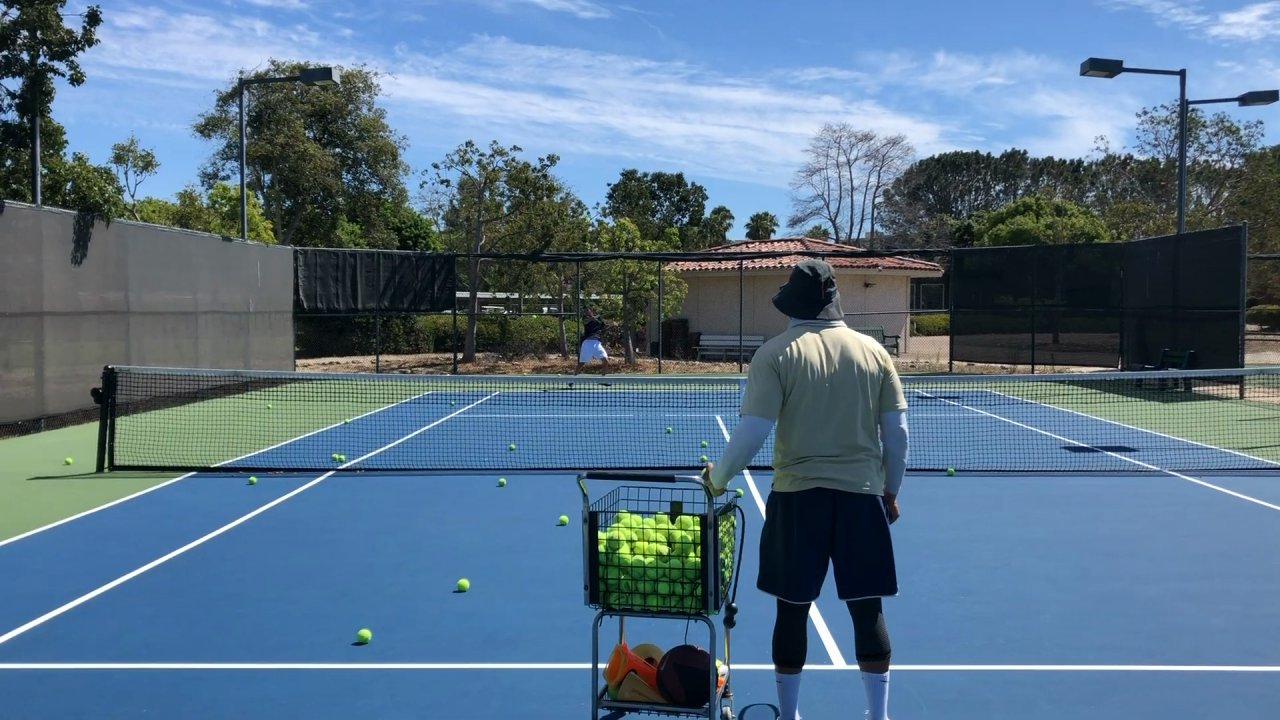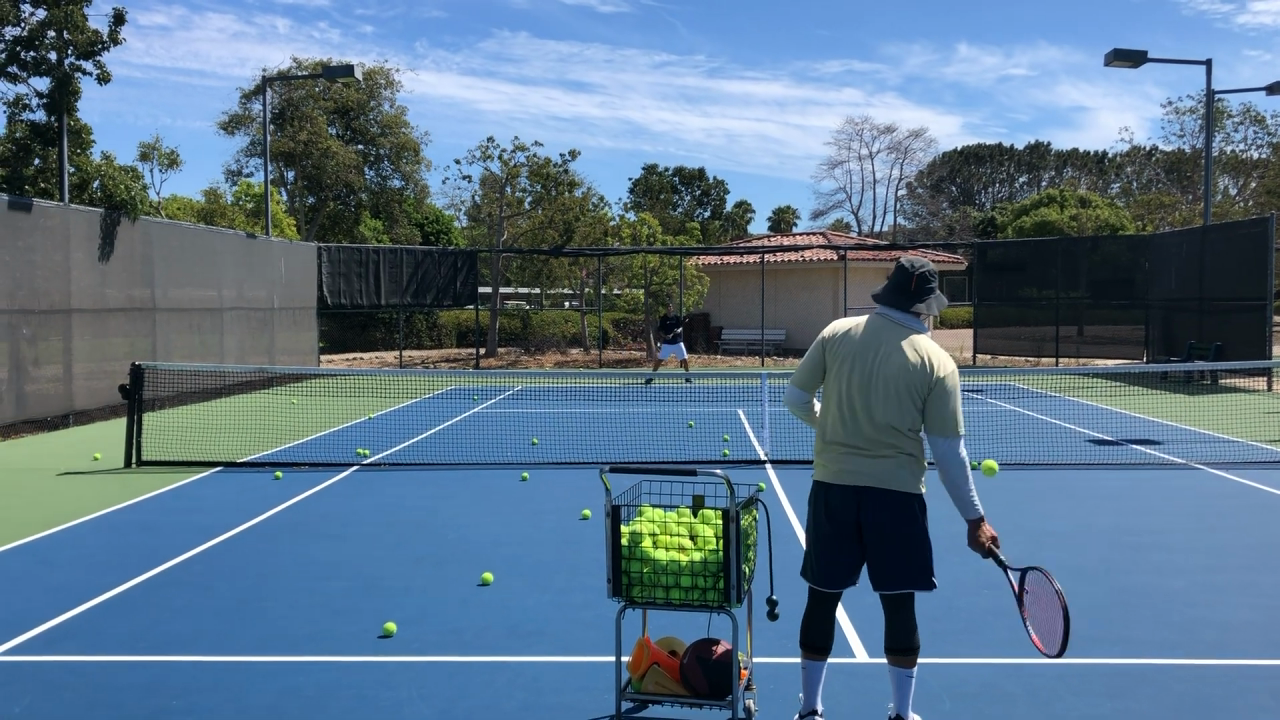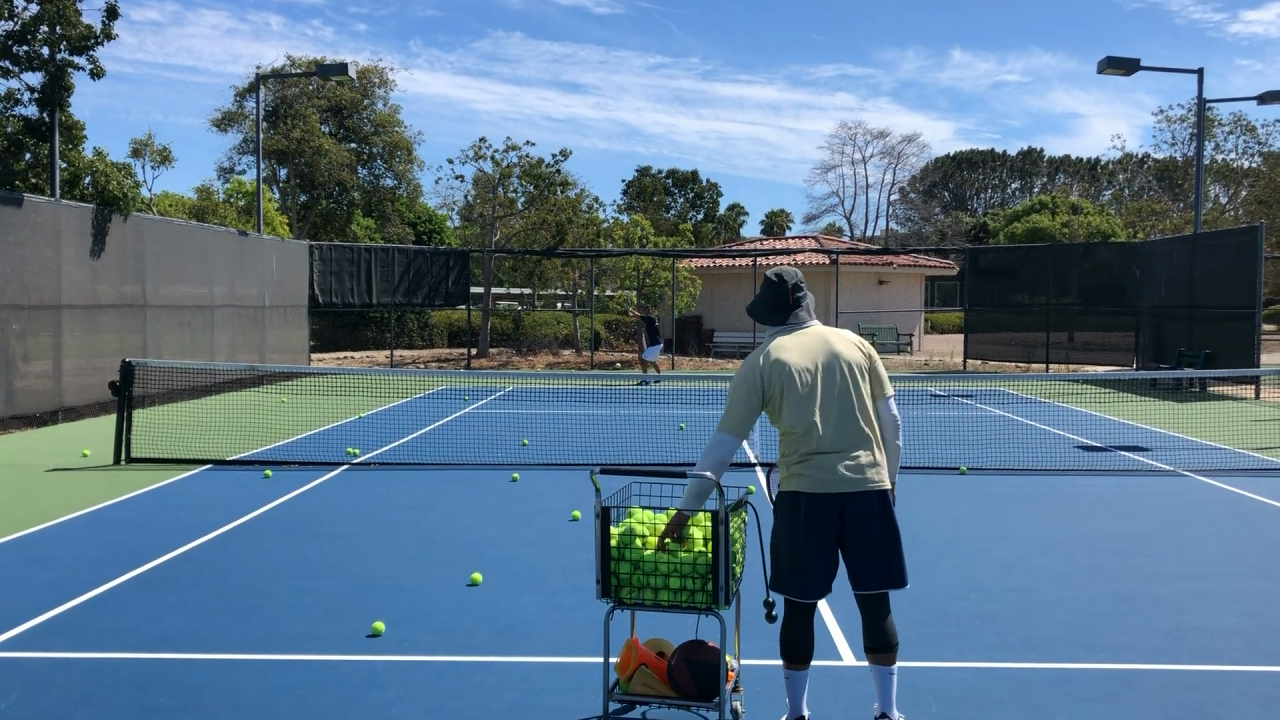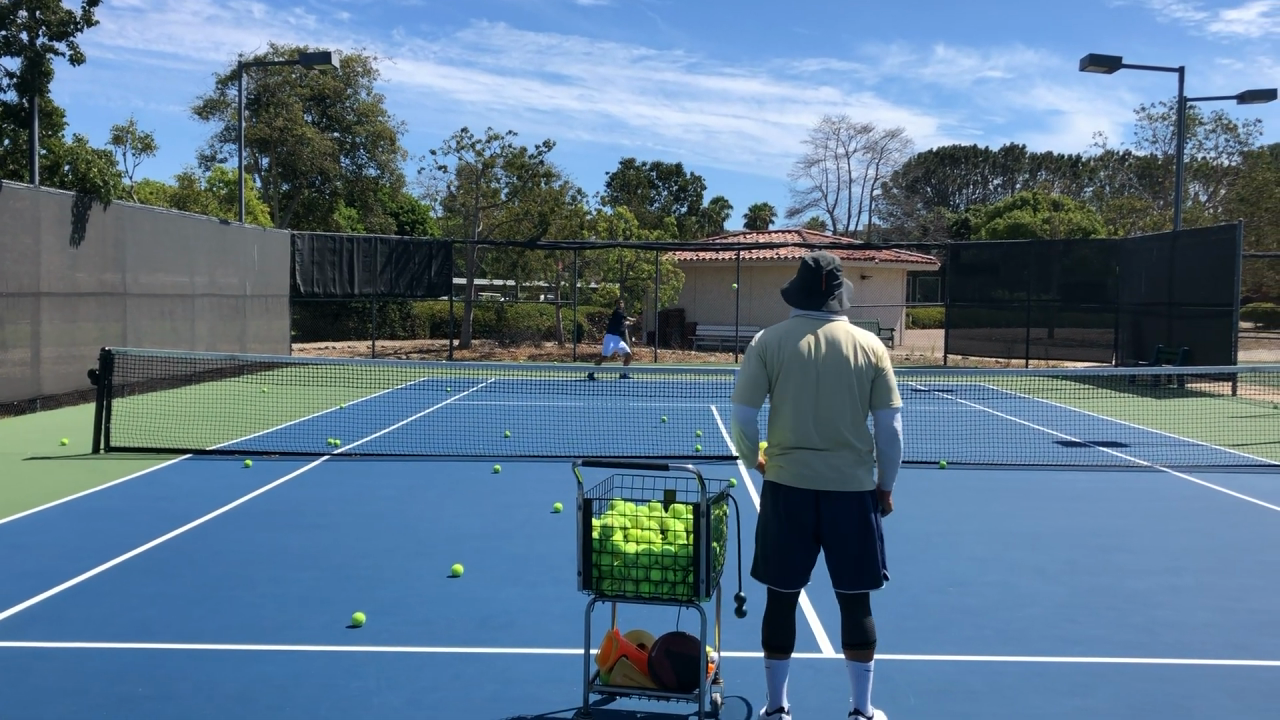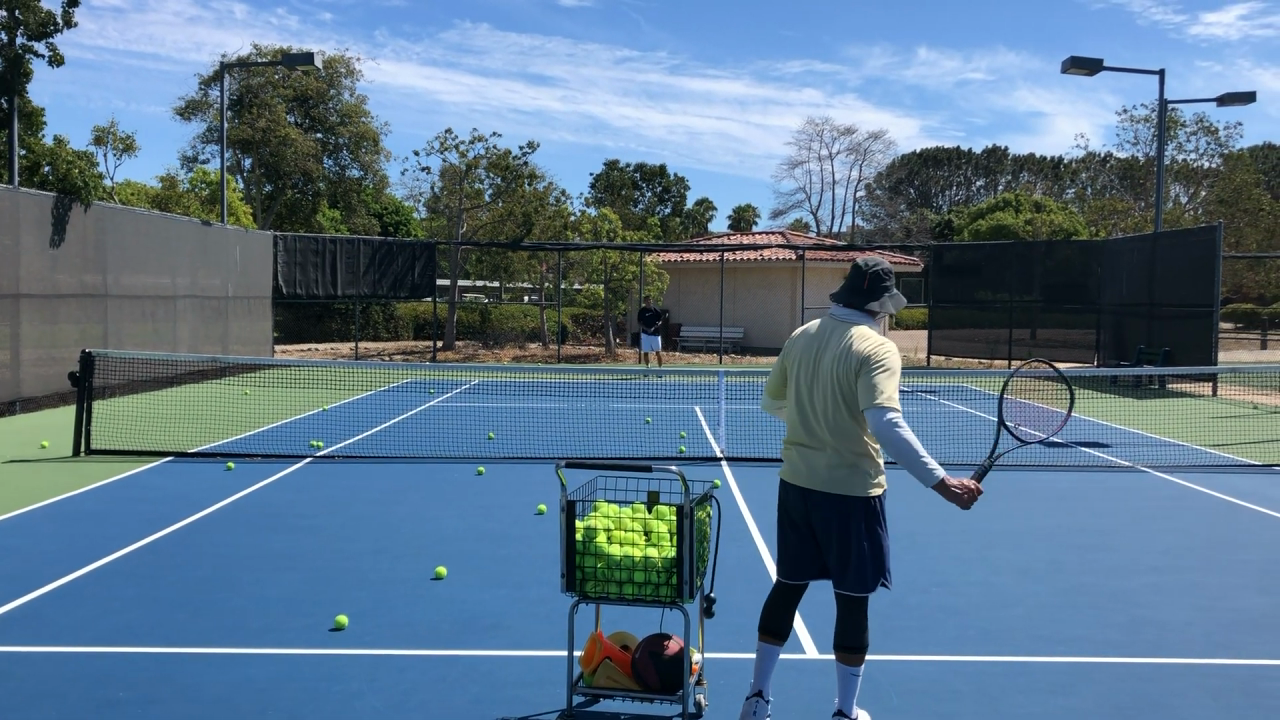
dt=1s
person 1, frame 1
left shoulder: (776, 353)
right shoulder: (872, 351)
left elbow: (751, 432)
right elbow: (897, 432)
left wrist: (718, 479)
right wrist: (890, 492)
left hip: (797, 496)
right hip: (861, 496)
left knee: (791, 609)
right knee: (867, 610)
person 1, frame 2
left shoulder: (839, 332)
right shoulder: (936, 360)
left elbow: (795, 397)
right elbow: (949, 451)
right wrist: (975, 517)
left hip: (833, 485)
right hip: (895, 492)
left knee: (822, 597)
right knee: (898, 605)
person 1, frame 3
left shoulder: (760, 363)
right shoulder: (854, 343)
left elbow: (722, 446)
right elbow: (890, 419)
left wrist: (686, 510)
right wrist: (888, 476)
left hip: (805, 494)
right hip: (869, 489)
left knee: (800, 608)
right knee: (876, 604)
person 1, frame 4
left shoulder: (768, 341)
right shoulder: (869, 345)
left elbow: (741, 417)
right elbow: (889, 428)
left wrist: (754, 458)
right wrist: (885, 485)
left hip: (787, 487)
right hip: (852, 489)
left knee: (781, 598)
right knee: (855, 601)
person 1, frame 5
left shoulder: (801, 336)
right shoulder: (875, 348)
left elbow: (772, 401)
right elbow: (886, 427)
right wrist: (942, 482)
left hip: (796, 484)
right hip: (851, 493)
left knee: (788, 585)
right knee: (852, 601)
